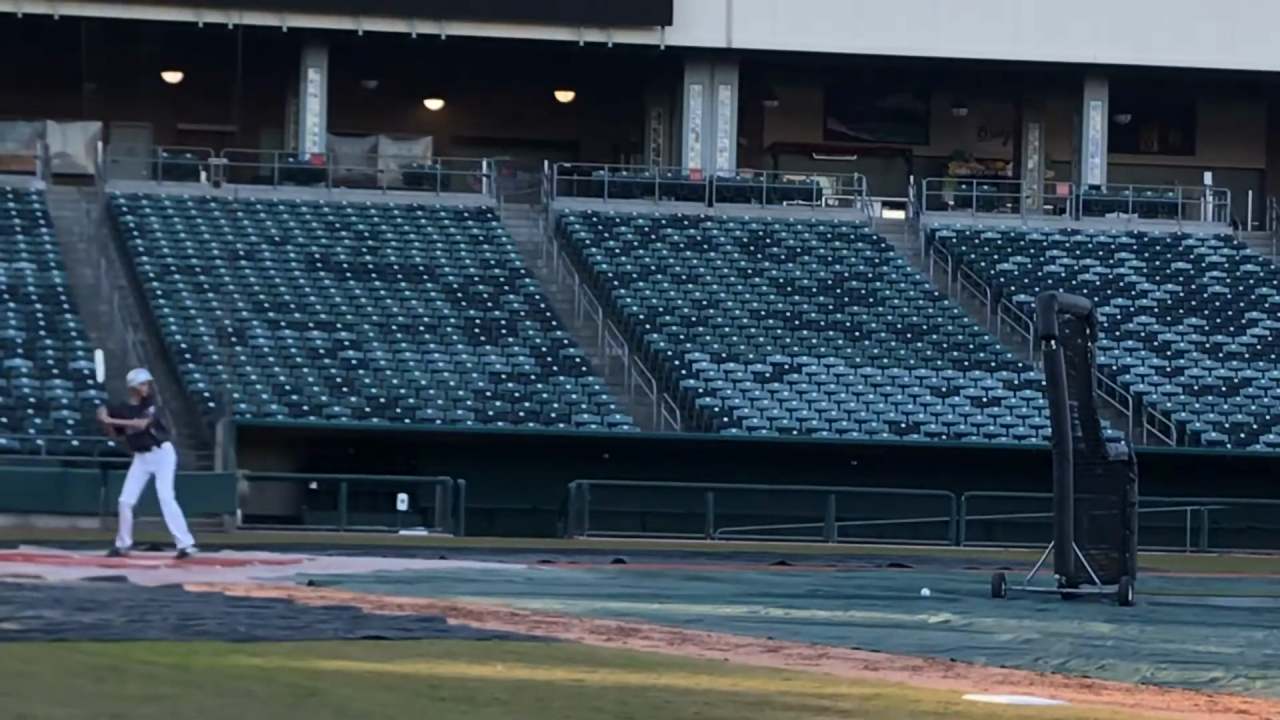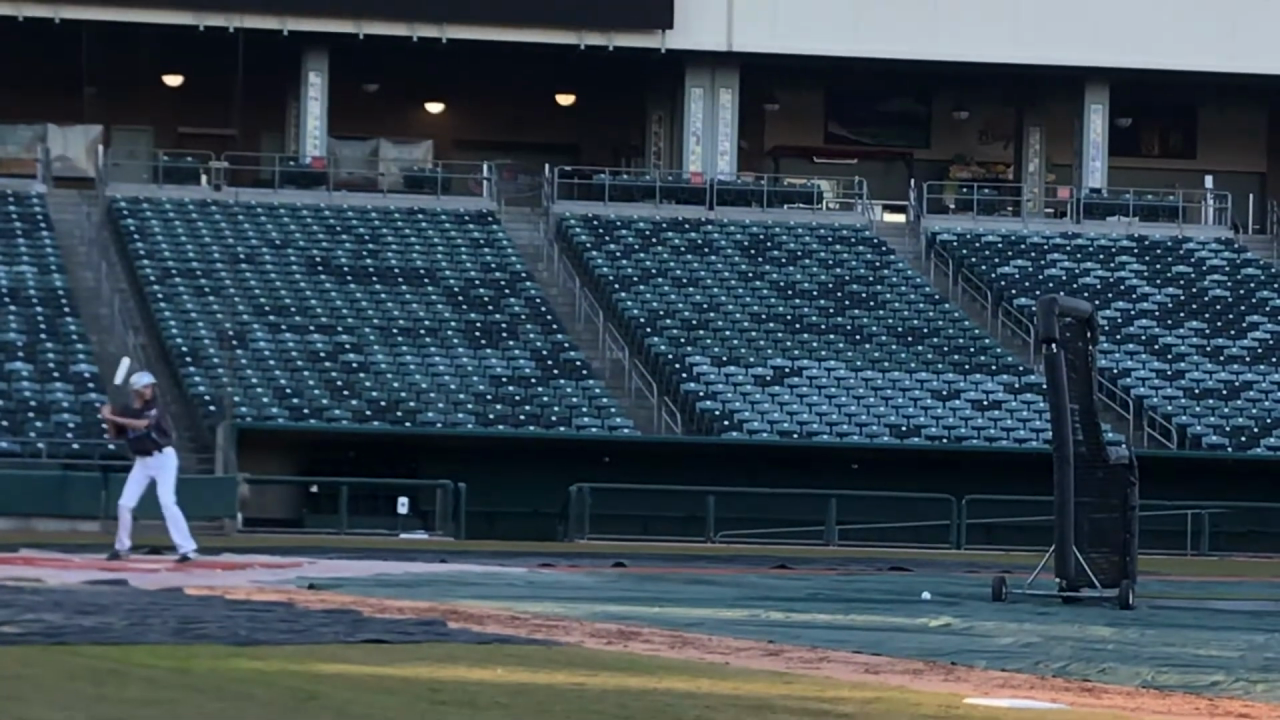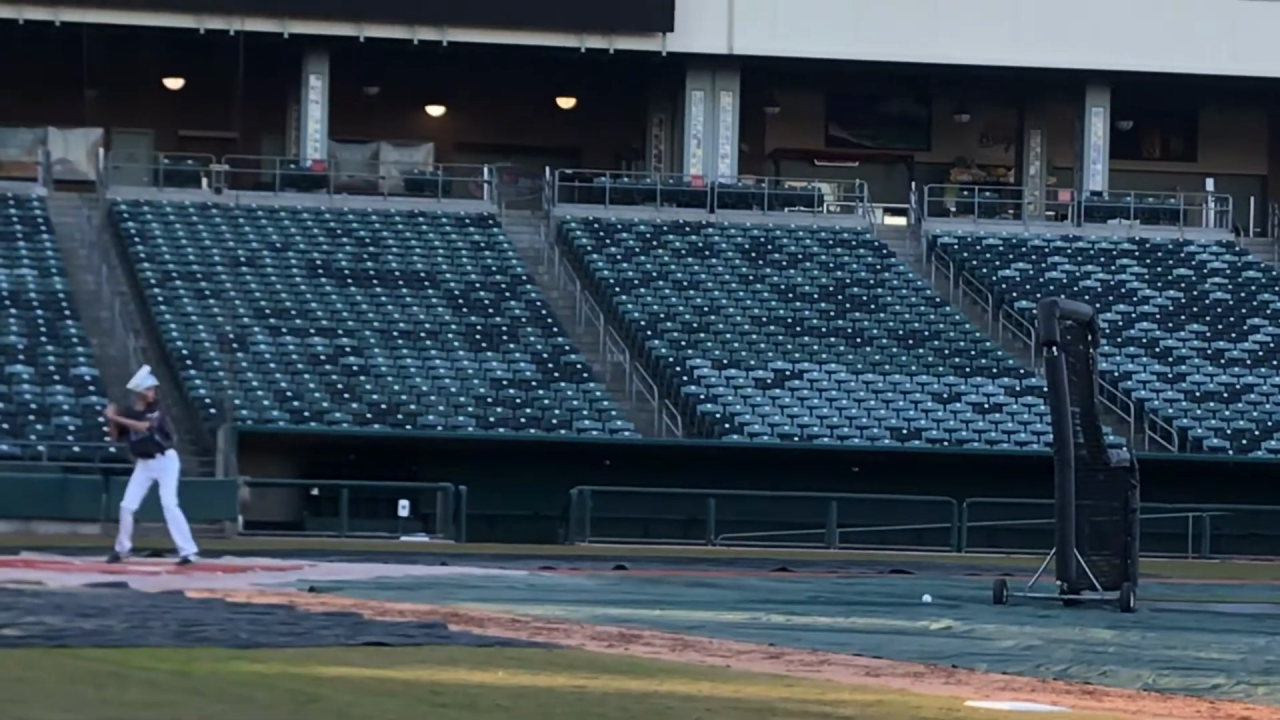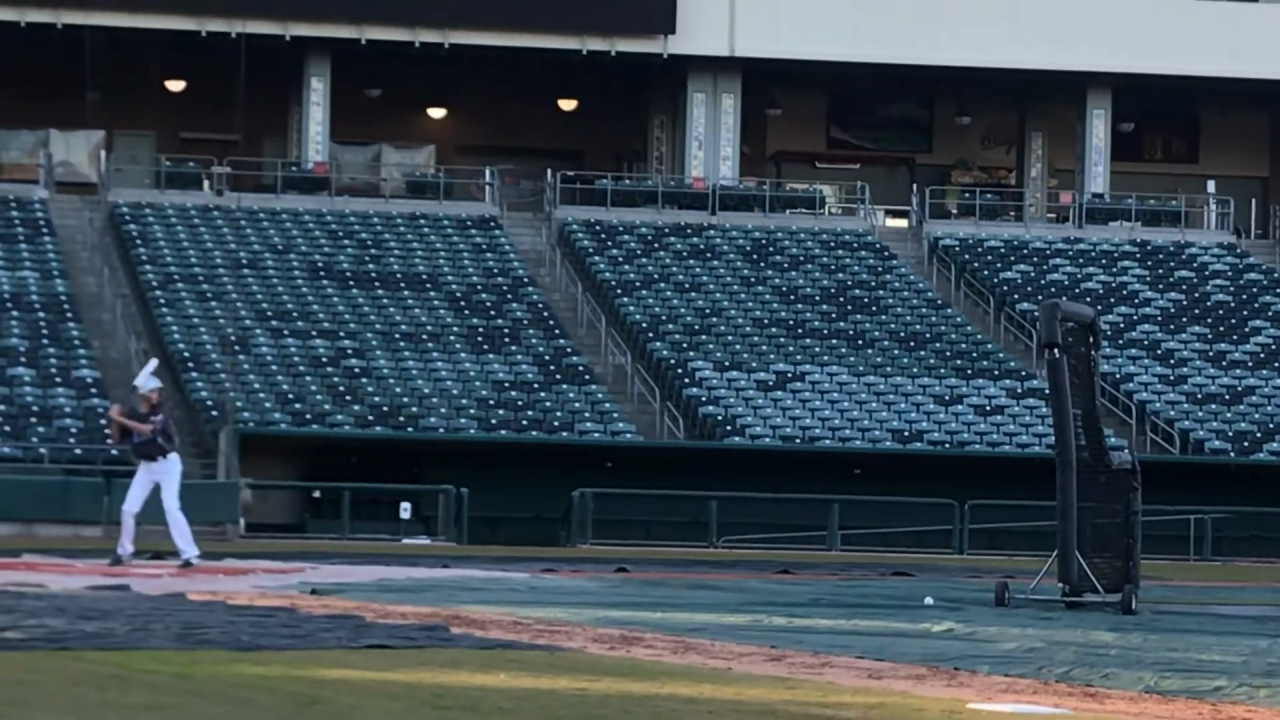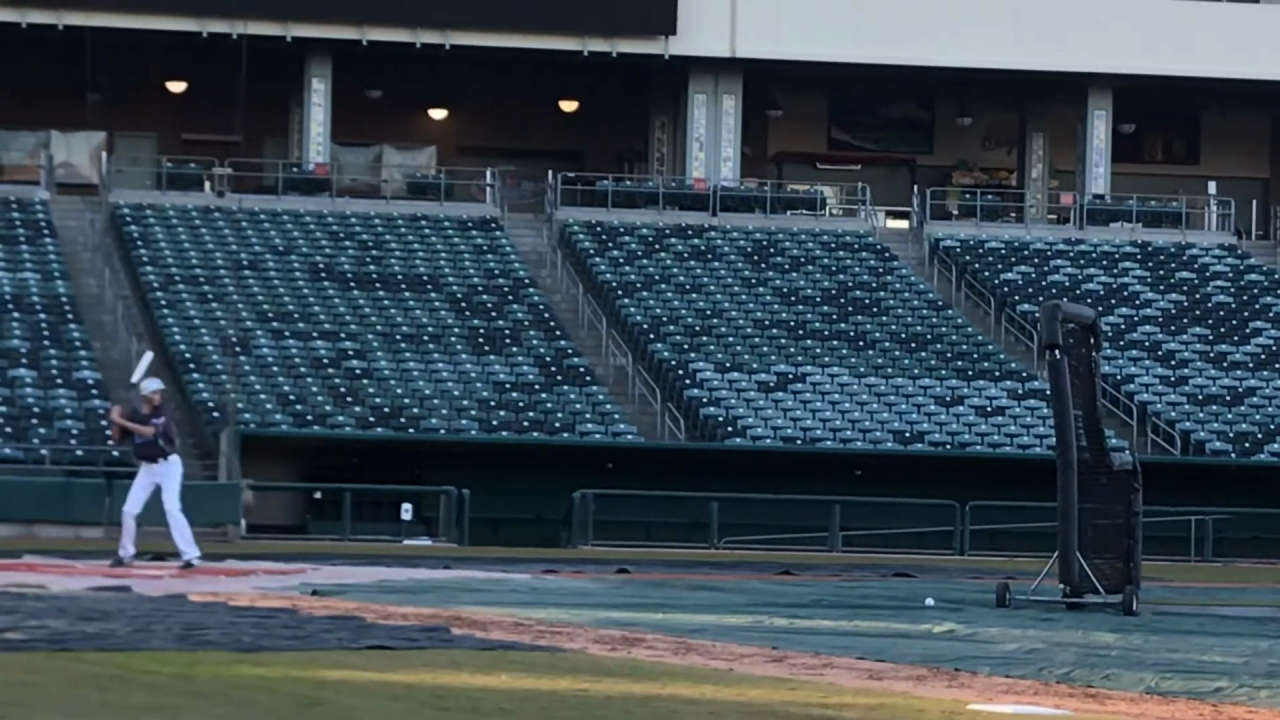
dt=0.1s
person 1, frame 1
left shoulder: (150, 402)
right shoulder: (122, 408)
left elbow: (142, 423)
left wrist: (110, 420)
right wrist: (106, 420)
left hip: (162, 453)
right hip: (140, 457)
left knee: (165, 496)
right knee: (125, 500)
left ankle: (186, 544)
right ankle: (123, 544)
person 1, frame 2
left shoulder: (153, 406)
right shoulder: (125, 410)
left elbow: (142, 424)
right elbow: (115, 435)
left wrist: (112, 417)
right wrist: (109, 418)
left hip: (163, 458)
right hip: (142, 461)
left knee: (167, 502)
right knee: (125, 503)
left ankle: (187, 548)
right ankle: (122, 547)
person 1, frame 3
left shoulder: (156, 408)
right shoulder: (128, 412)
left elbow: (143, 426)
right elbow: (116, 437)
left wrist: (114, 417)
right wrist: (112, 420)
left hip: (165, 460)
right hip: (143, 463)
left knee: (169, 504)
right knee: (127, 505)
left ankle: (188, 551)
right ankle: (122, 549)
person 1, frame 4
left shoulder: (159, 411)
right shoulder: (131, 414)
left elbow: (147, 429)
right elbow: (118, 439)
left wrist: (118, 418)
right wrist: (115, 420)
left hip: (167, 464)
right hip: (146, 466)
left knee: (171, 507)
right knee: (128, 508)
left ankle: (190, 554)
right ankle: (124, 552)
person 1, frame 5
left shoulder: (161, 412)
right shoulder: (133, 414)
left elbow: (149, 431)
right elbow: (118, 439)
left wrist: (120, 420)
right wrist: (116, 421)
left hip: (168, 465)
right hip: (146, 467)
left knee: (172, 508)
right knee: (129, 510)
left ankle: (191, 555)
right ankle: (125, 554)
